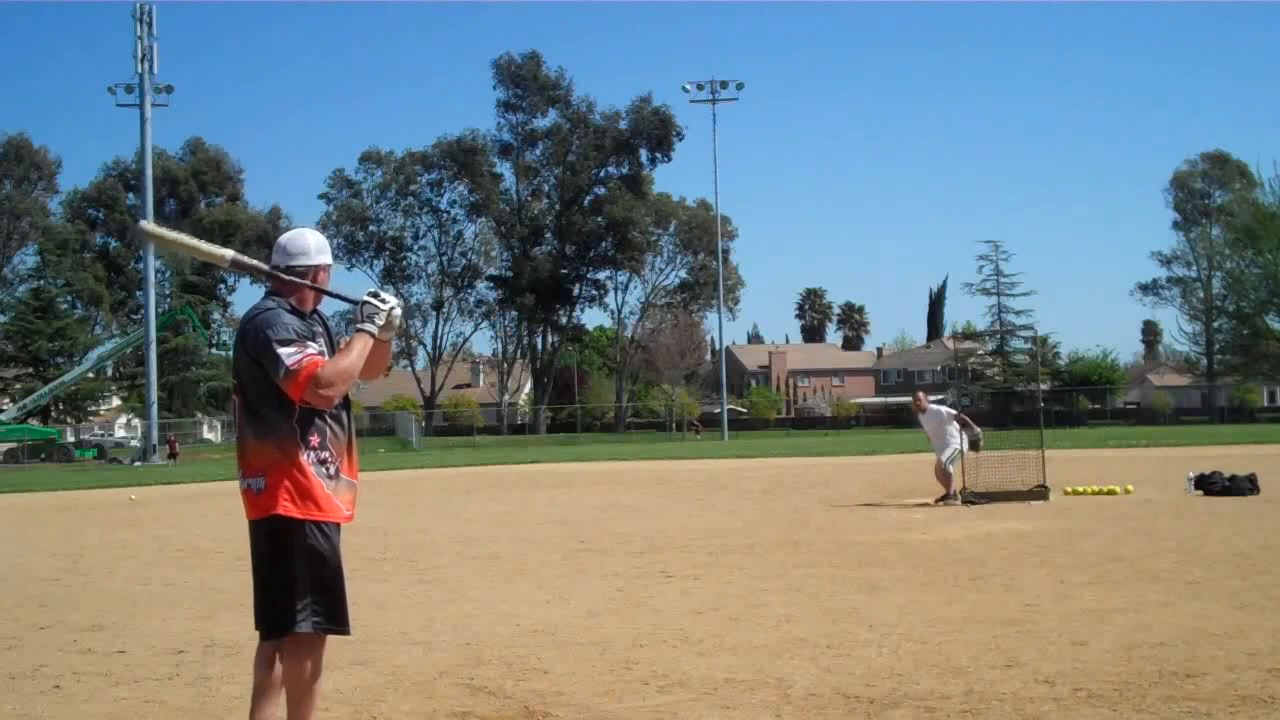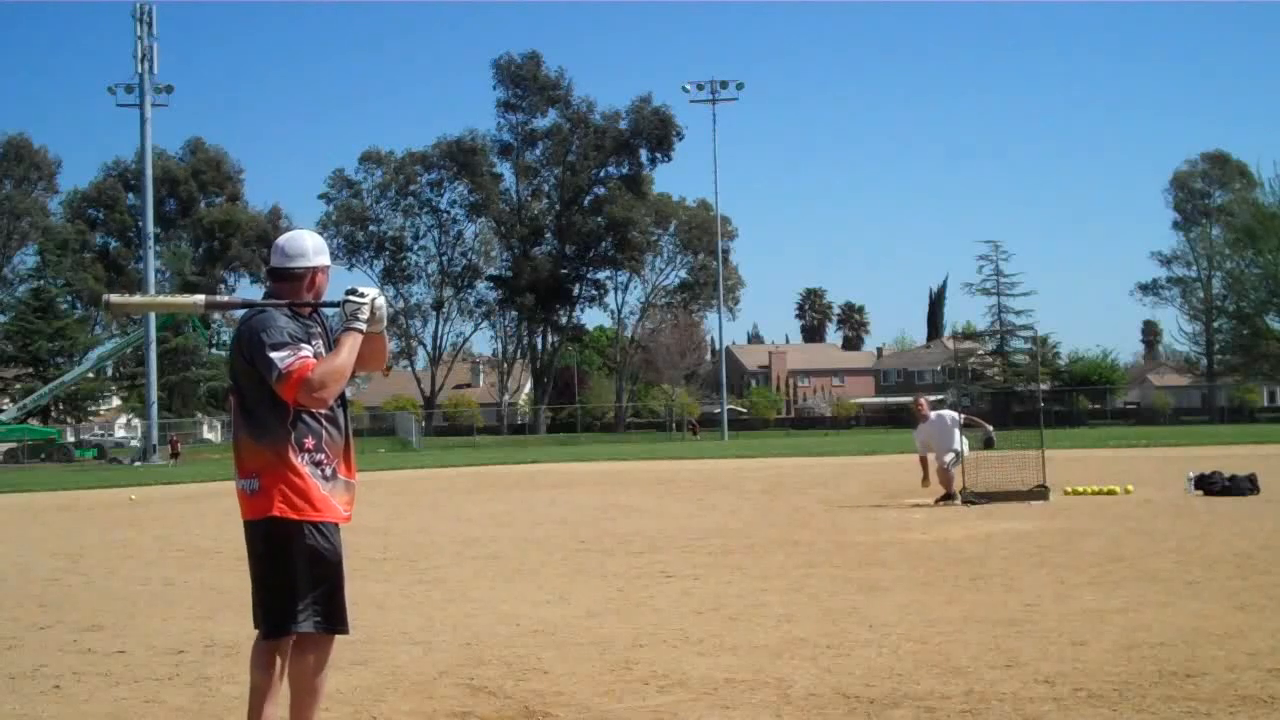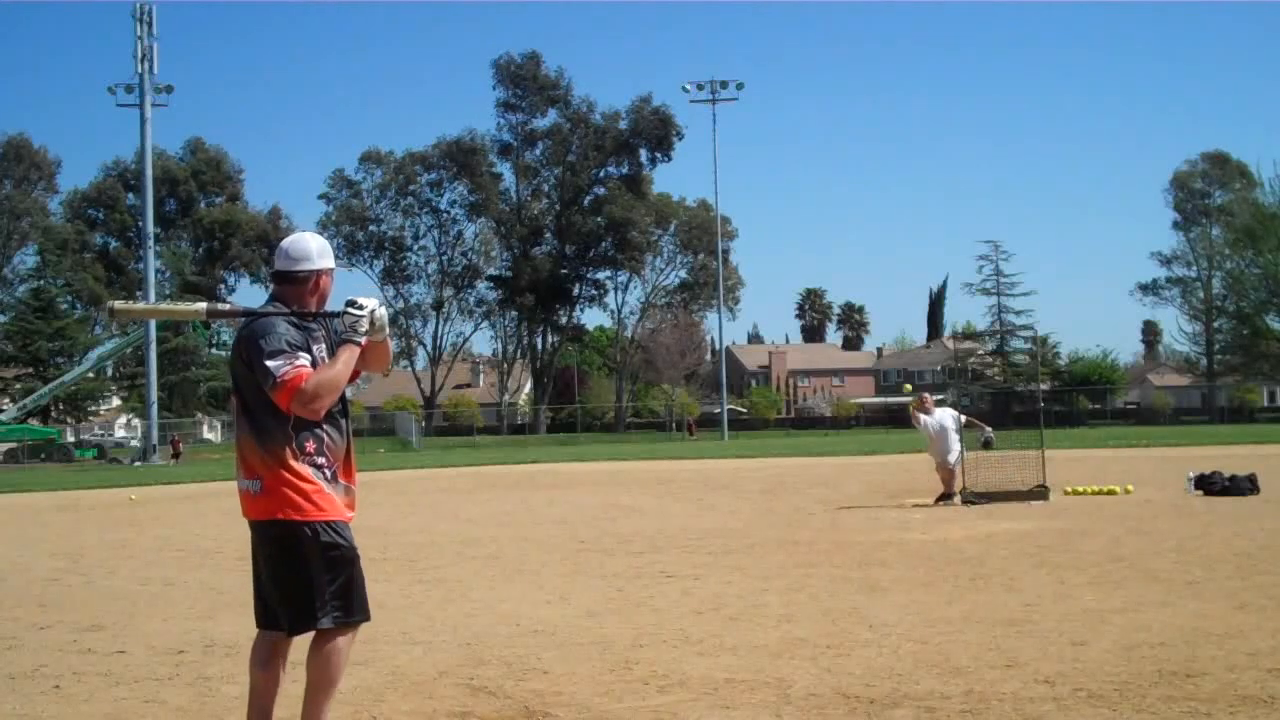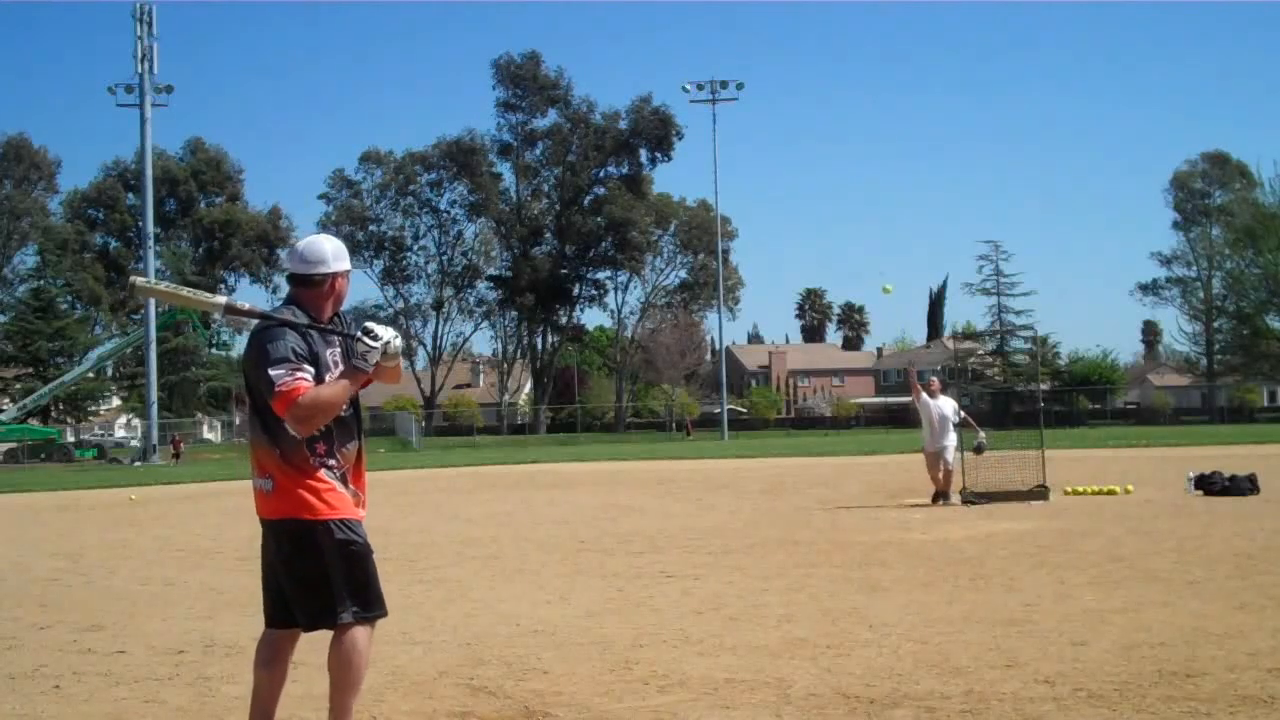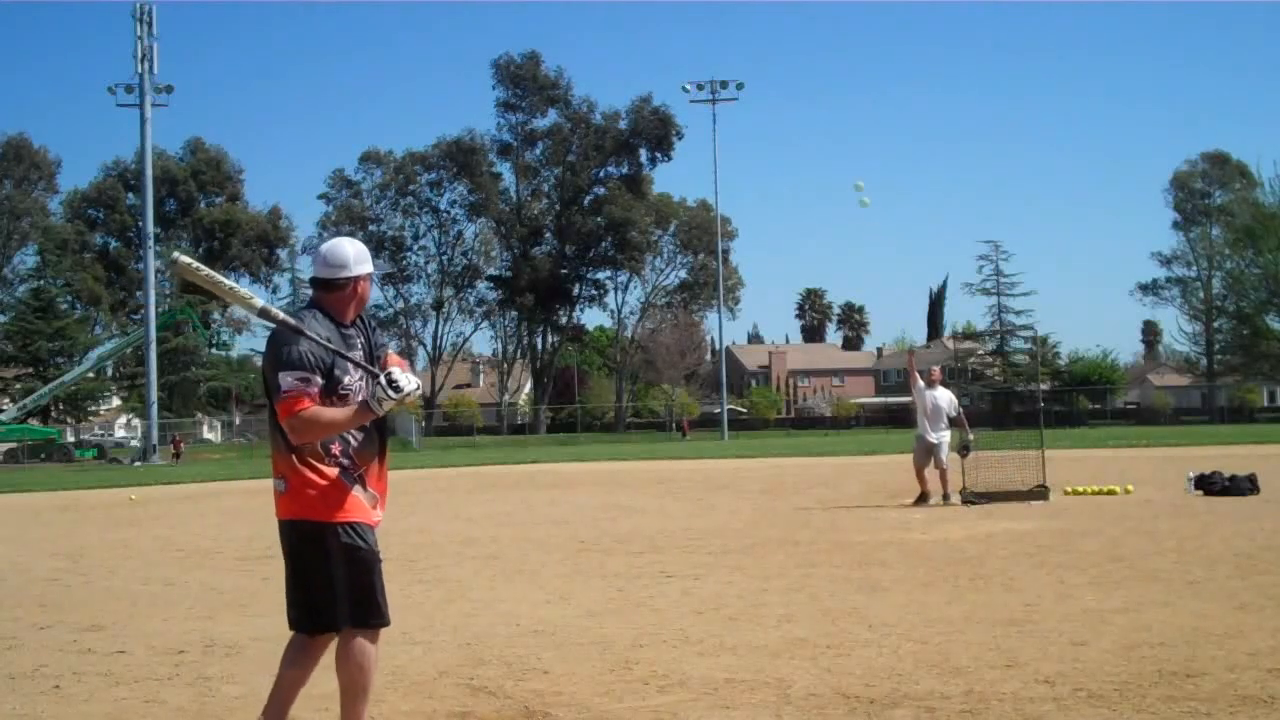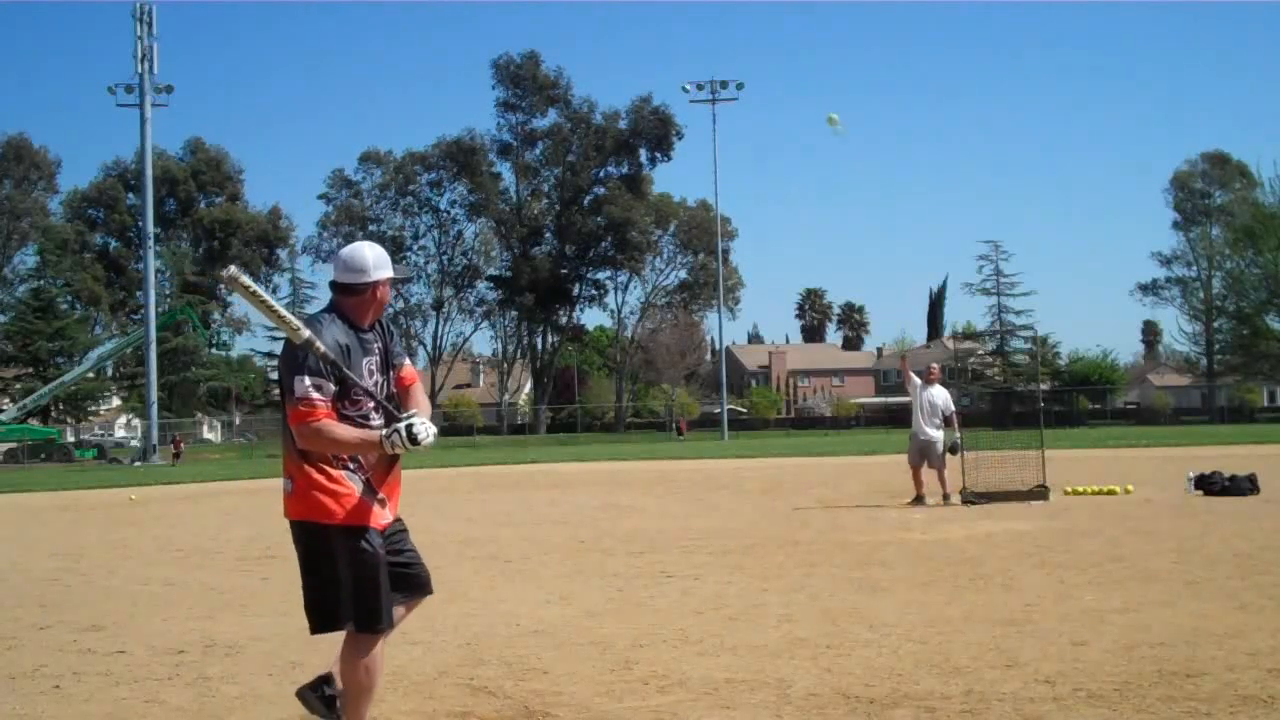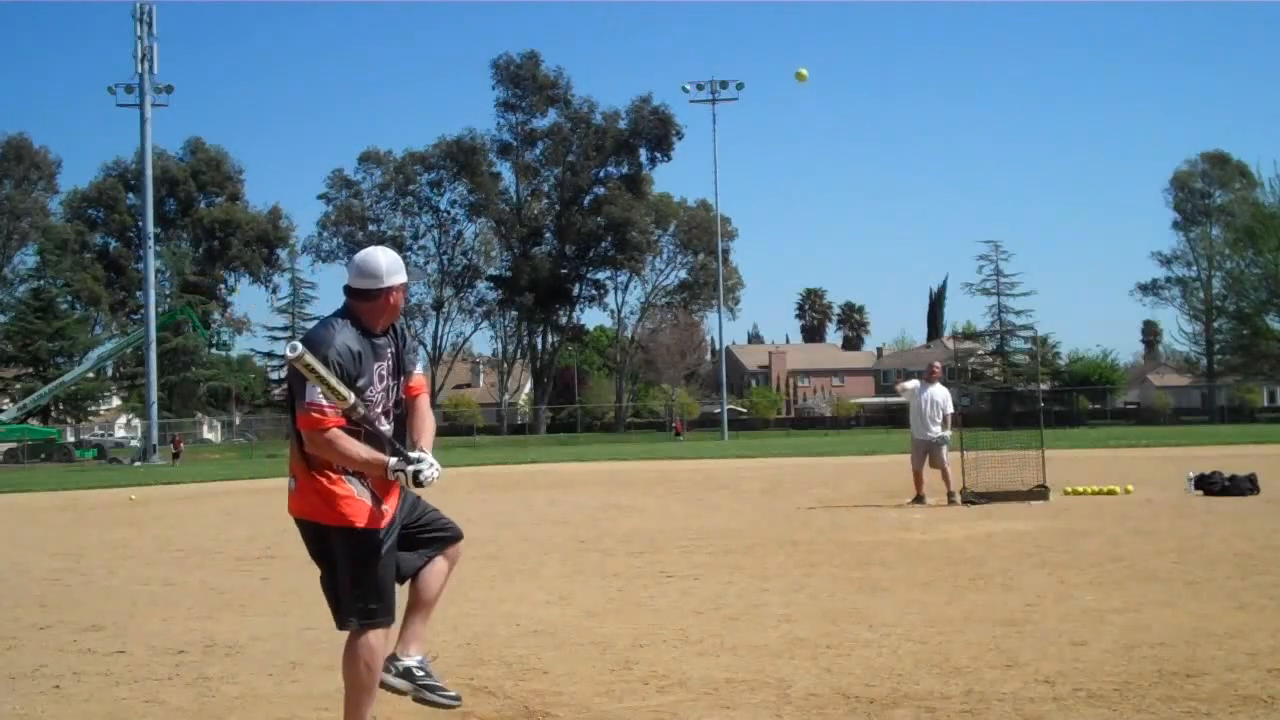
dt=0.7s
person 1, frame 1
left shoulder: (311, 322)
right shoulder: (270, 322)
left elbow: (369, 369)
right elbow: (324, 387)
left wrist: (383, 331)
right wrist: (366, 327)
left hip: (306, 495)
right hip: (292, 496)
left knee: (283, 624)
right knee: (307, 626)
person 1, frame 2
left shoulder: (314, 322)
right shoulder: (265, 325)
left elbow: (371, 362)
right elbow: (317, 390)
left wrist: (374, 324)
right wrist: (353, 325)
left hip: (301, 497)
right hip: (291, 498)
left knee: (280, 624)
right knee: (314, 625)
person 1, frame 3
left shoulder: (320, 326)
right shoulder: (268, 331)
left elbow: (378, 364)
right elbow: (311, 400)
left wrist: (375, 330)
right wrist: (352, 338)
left hip: (284, 501)
right hip: (296, 499)
left knee: (279, 623)
right knee: (339, 618)
person 1, frame 4
left shoulder: (338, 326)
right shoulder: (279, 335)
left elbow: (391, 377)
right elbow: (303, 415)
left wrist: (388, 352)
right wrist: (359, 367)
left hip: (294, 501)
right hip: (308, 499)
left knee: (285, 622)
right knee: (357, 614)
person 1, frame 5
left shoulder: (362, 328)
right shoulder: (298, 338)
left elbow: (400, 375)
right elbow: (300, 425)
left wrist: (405, 384)
right wrist: (372, 405)
left hip: (349, 499)
right hip: (323, 502)
left knee: (320, 624)
right knee: (362, 622)
person 1, frame 6
left shoulder: (381, 331)
right shoulder: (319, 340)
left elbow: (411, 386)
right elbow: (310, 431)
left wrist: (418, 421)
right wrist: (386, 440)
left hip: (371, 500)
right hip: (332, 504)
left knee: (410, 588)
right knee: (369, 624)
person 1, frame 7
left shoulder: (396, 335)
right shoulder: (330, 345)
left elbow: (417, 397)
right elbow: (320, 438)
left wrist: (421, 454)
right wrist: (392, 467)
left hip: (380, 492)
right hip: (335, 500)
left knee: (446, 540)
right knee: (371, 621)
left ankle: (407, 659)
